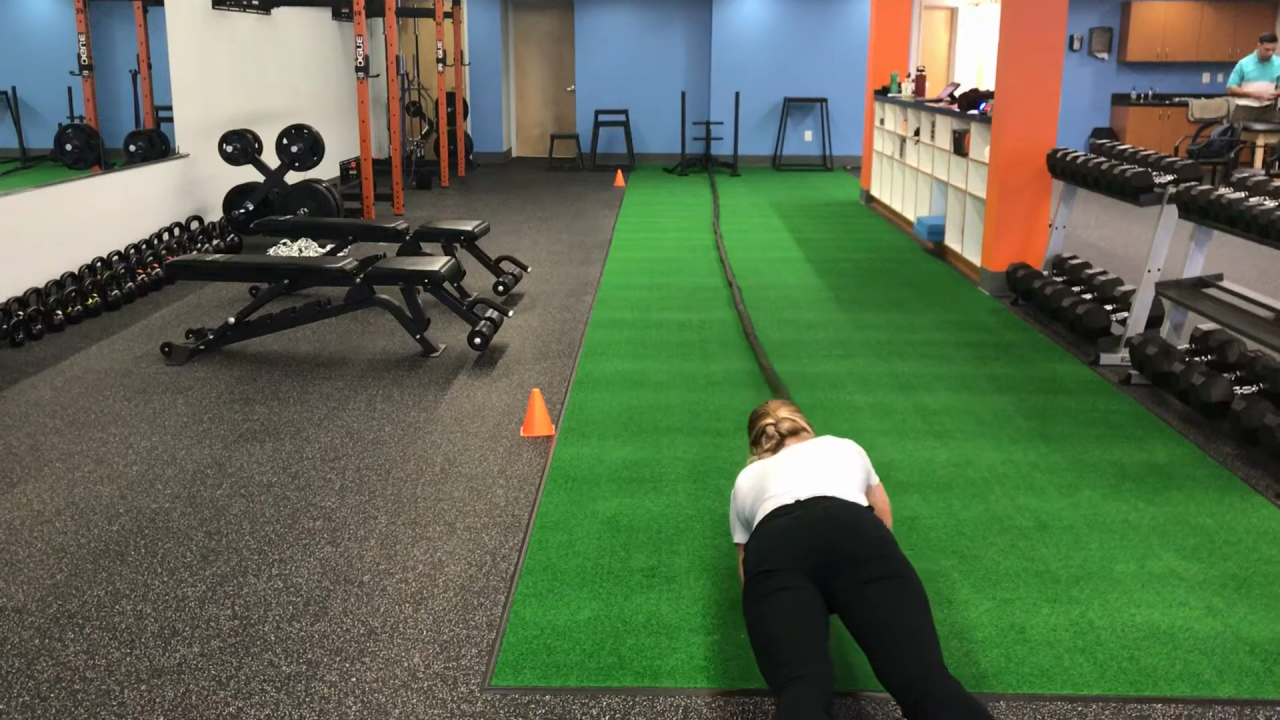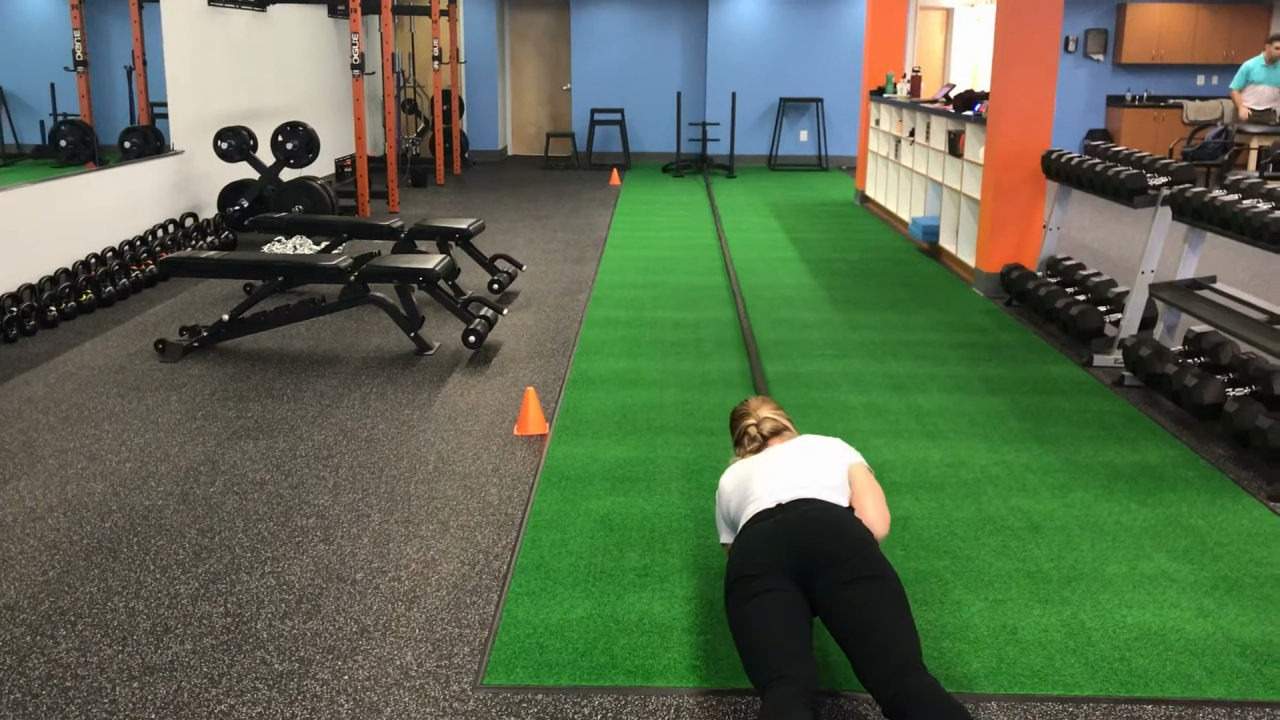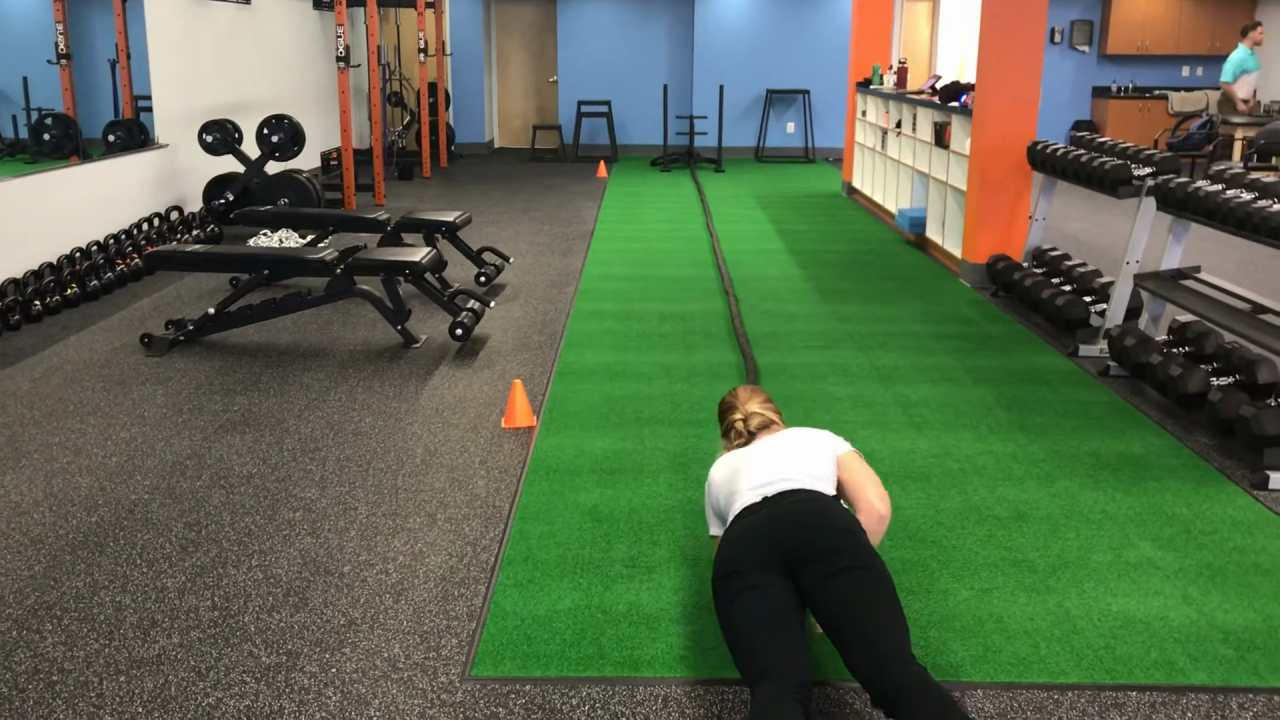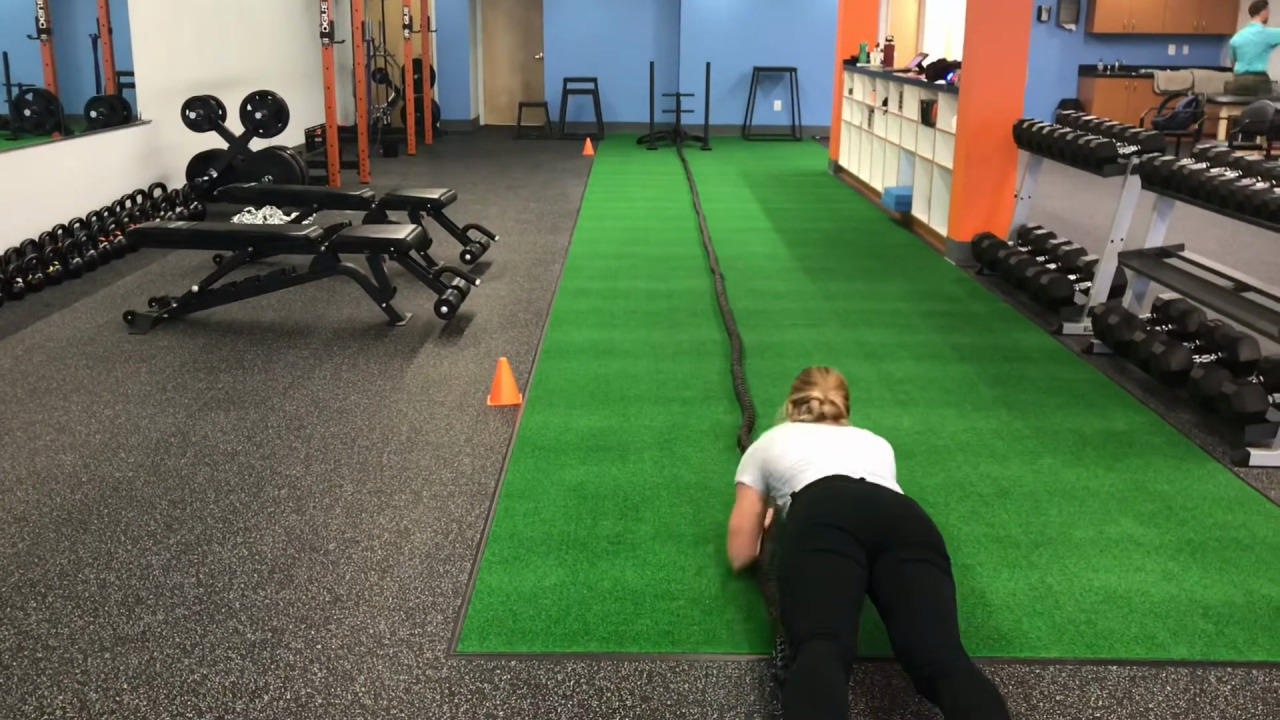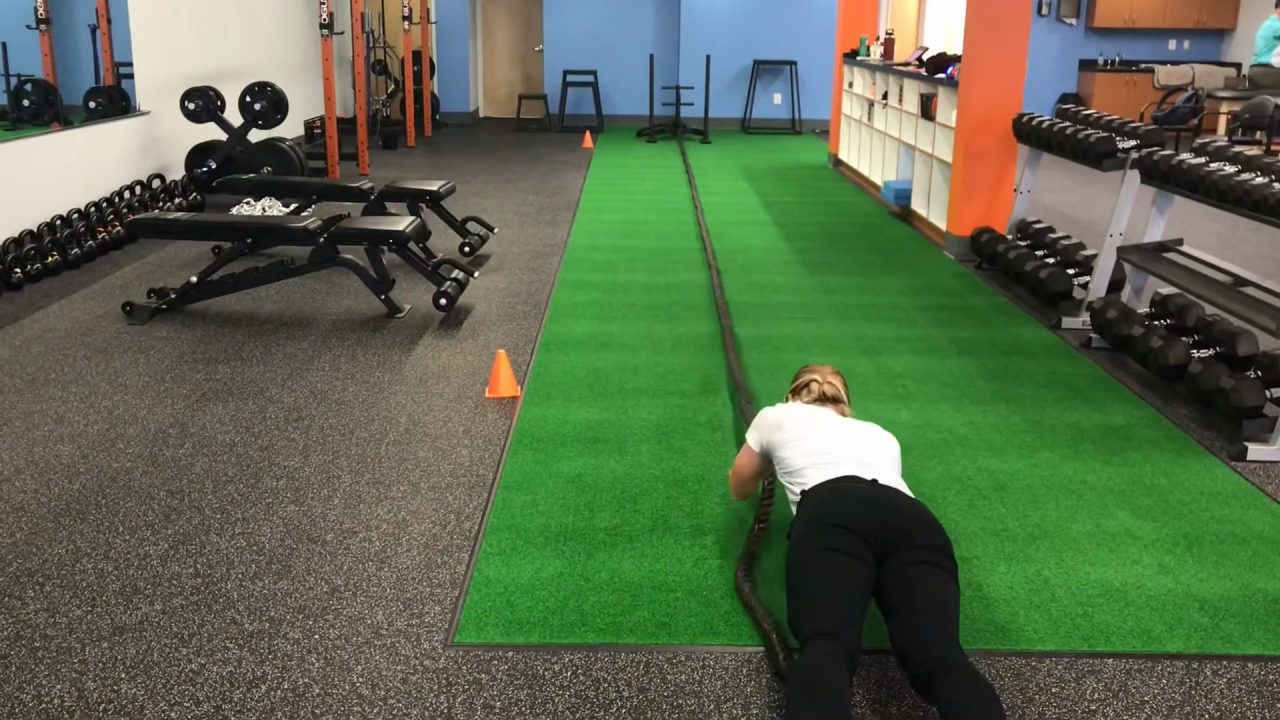
dt=0.7s
person 1, frame 1
left shoulder: (746, 479)
right shoulder: (844, 447)
left elbow: (747, 565)
right elbow: (882, 520)
left hip: (774, 549)
right hip: (853, 532)
left knee: (803, 693)
right knee: (924, 679)
person 1, frame 2
left shoulder: (730, 478)
right shoulder: (831, 447)
right elbow: (876, 524)
left hip: (757, 552)
right hip: (836, 536)
left knee: (787, 693)
right knee: (905, 679)
person 1, frame 3
left shoulder: (719, 470)
right shoulder: (820, 438)
right elbow: (876, 508)
left hip: (745, 545)
right hip: (824, 526)
left knee: (778, 688)
right knee: (896, 671)
person 1, frame 4
left shoulder: (769, 442)
right shoulder: (876, 442)
left elbow: (739, 555)
left wrist: (768, 518)
left hip: (826, 518)
right hip: (907, 523)
left knee: (820, 652)
right knee: (941, 658)
person 1, frame 5
left shoulder: (778, 416)
right shoulder: (881, 435)
left elbow: (739, 487)
left hip: (833, 518)
right hip: (914, 524)
left knee: (825, 648)
right knee: (939, 657)
